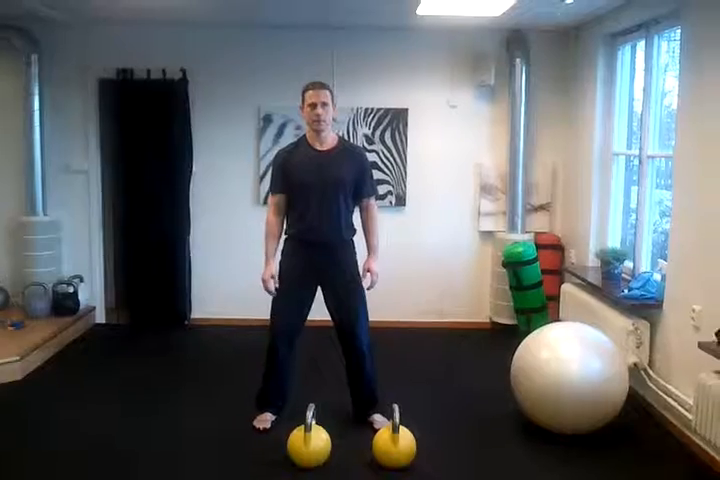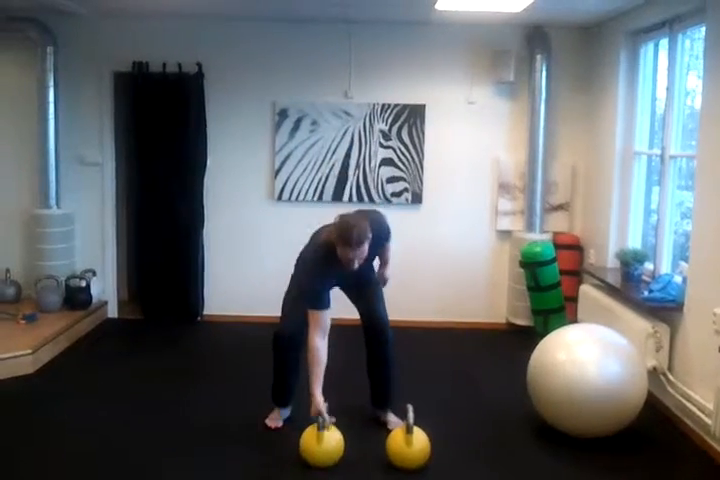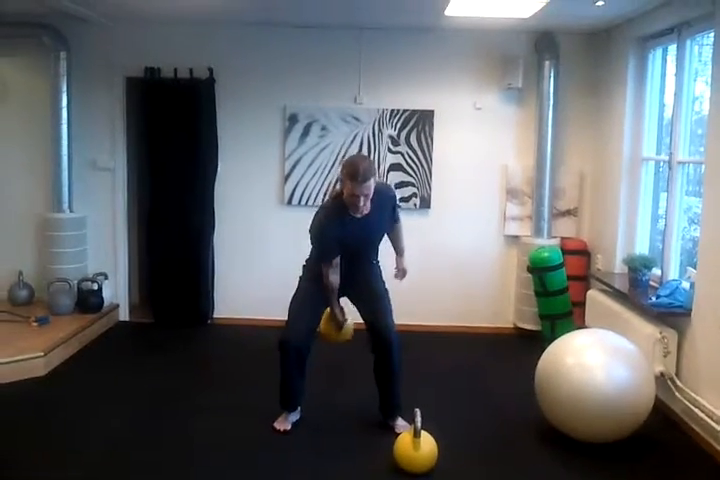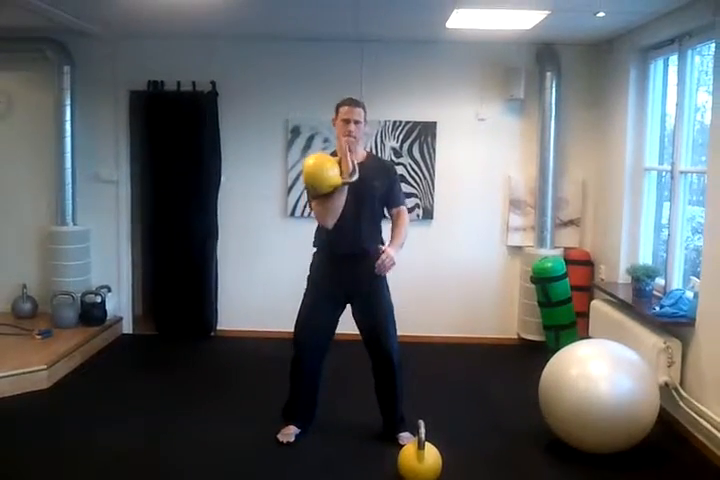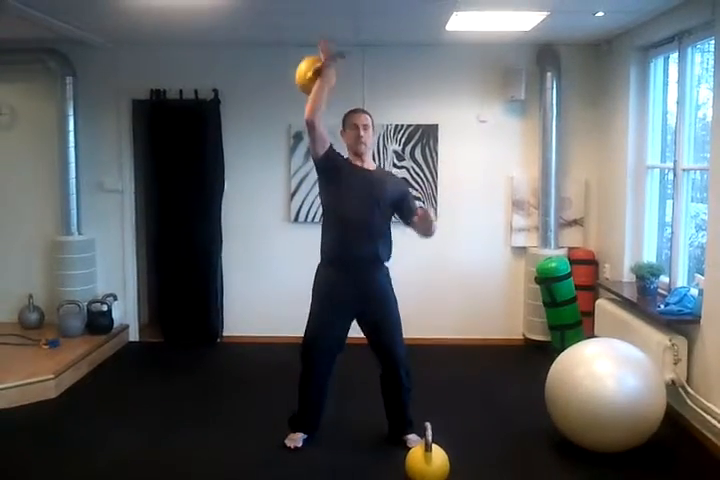
dt=1s
person 1, frame 1
left shoulder: (354, 157)
right shoulder: (287, 158)
left elbow: (368, 208)
right elbow: (276, 211)
left wrist: (373, 255)
right wrist: (269, 260)
left hip: (340, 255)
right hip: (297, 256)
left knee: (355, 333)
right knee: (282, 332)
left ankle: (366, 407)
right ankle: (269, 405)
person 1, frame 2
left shoulder: (376, 224)
right shoulder: (317, 259)
right elbow: (318, 336)
left wrist: (384, 267)
right wrist: (316, 395)
right hip: (310, 274)
left knee: (379, 327)
right knee: (287, 332)
left ankle: (383, 407)
right ankle: (281, 404)
person 1, frame 3
left shoulder: (386, 195)
right shoulder: (326, 219)
left elbow: (394, 223)
right elbow: (331, 271)
left wrist: (400, 255)
right wrist: (334, 307)
left hip: (366, 271)
right hip: (321, 274)
left knee: (387, 337)
right knee: (293, 340)
left ankle: (391, 413)
right ankle: (290, 408)
person 1, frame 4
left shoulder: (384, 169)
left elbow: (401, 215)
right elbow: (325, 219)
left wrist: (393, 247)
right wrist: (346, 177)
left hip: (369, 268)
right hip: (328, 266)
left knee: (385, 349)
right knee: (307, 345)
left ankle: (395, 425)
right ankle: (297, 419)
person 1, frame 5
left shoulder: (393, 182)
right shoulder: (331, 167)
left elbow: (422, 228)
right elbow: (311, 121)
left wrist: (426, 220)
right wrist: (326, 75)
left hip: (375, 277)
right hip: (334, 275)
left knee: (394, 356)
right knee: (316, 354)
left ankle: (403, 428)
right ankle: (303, 426)
